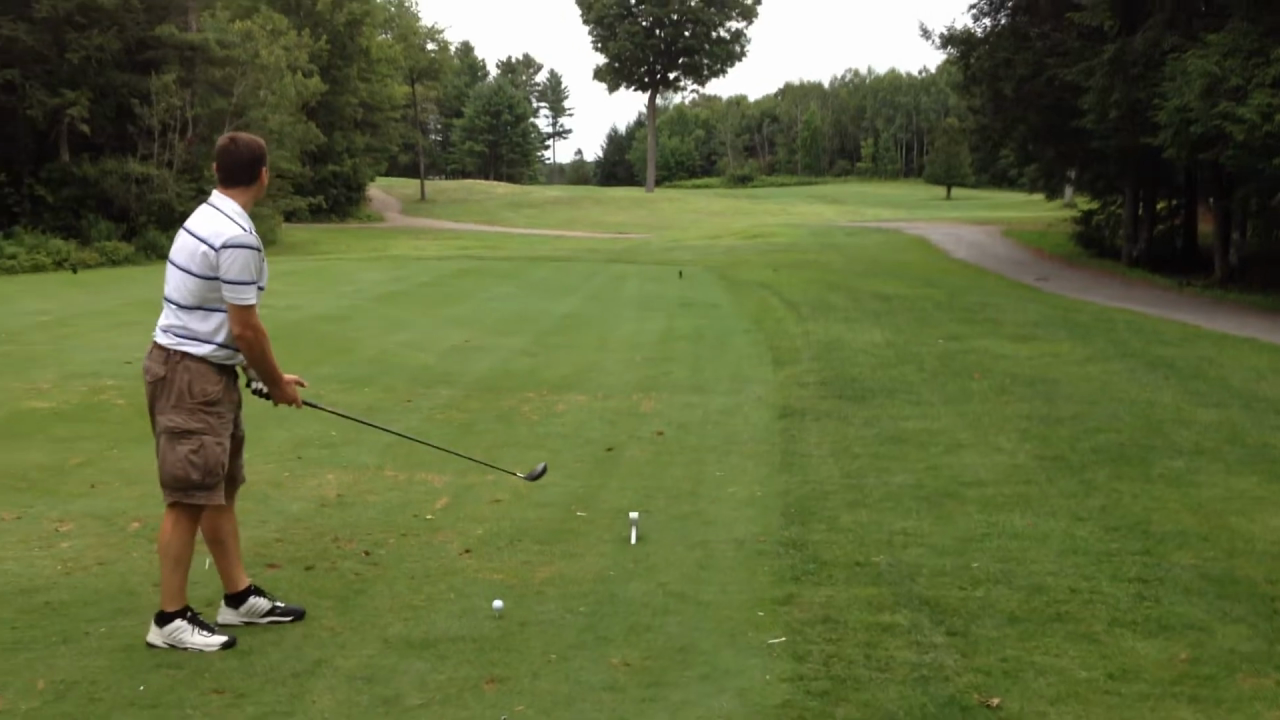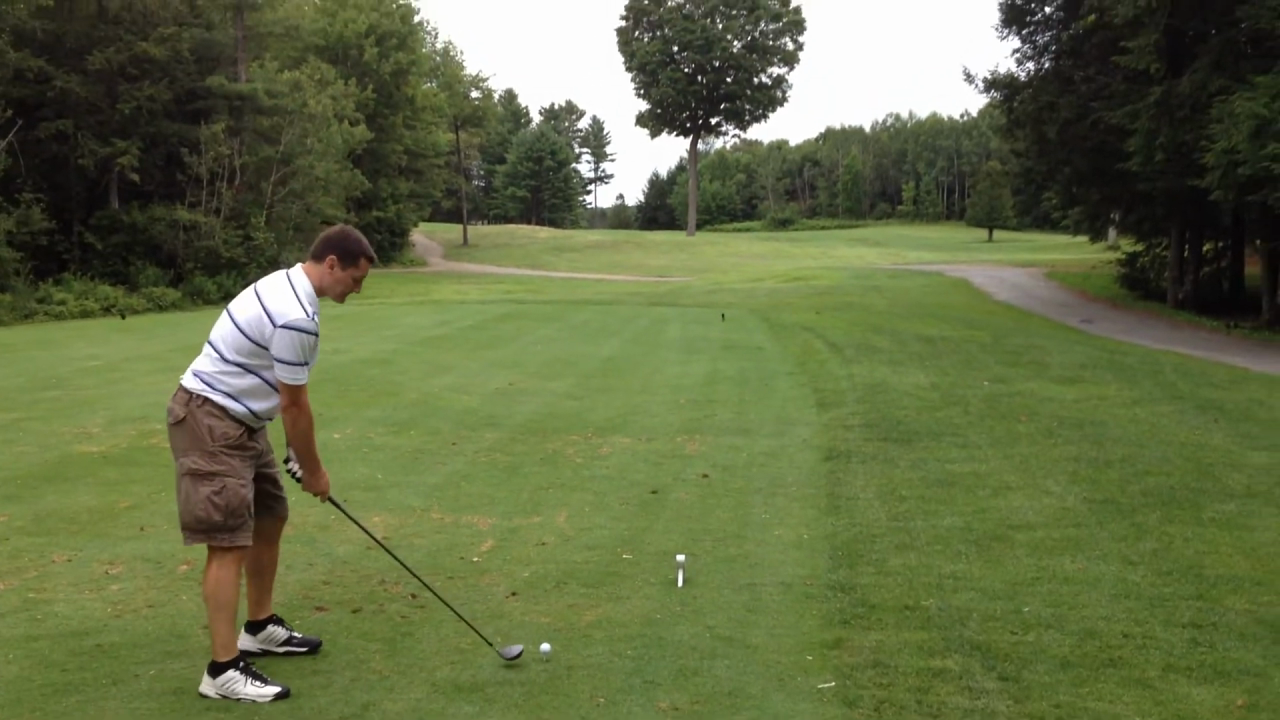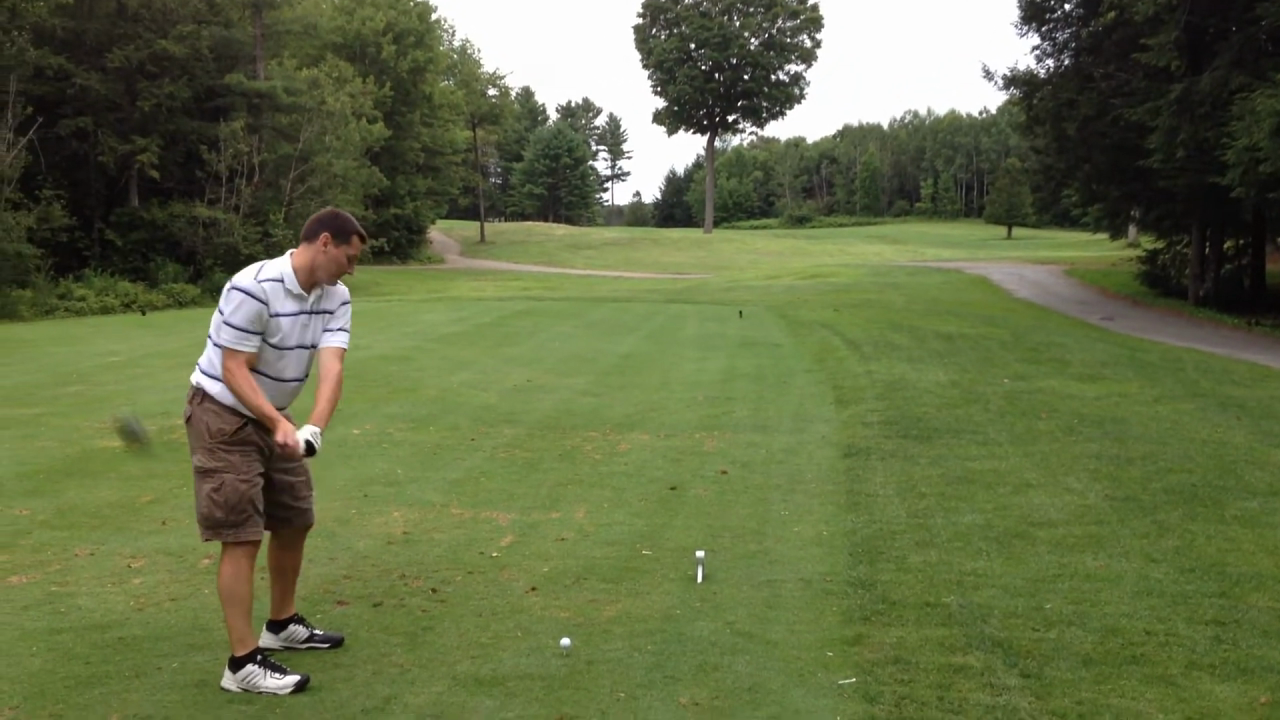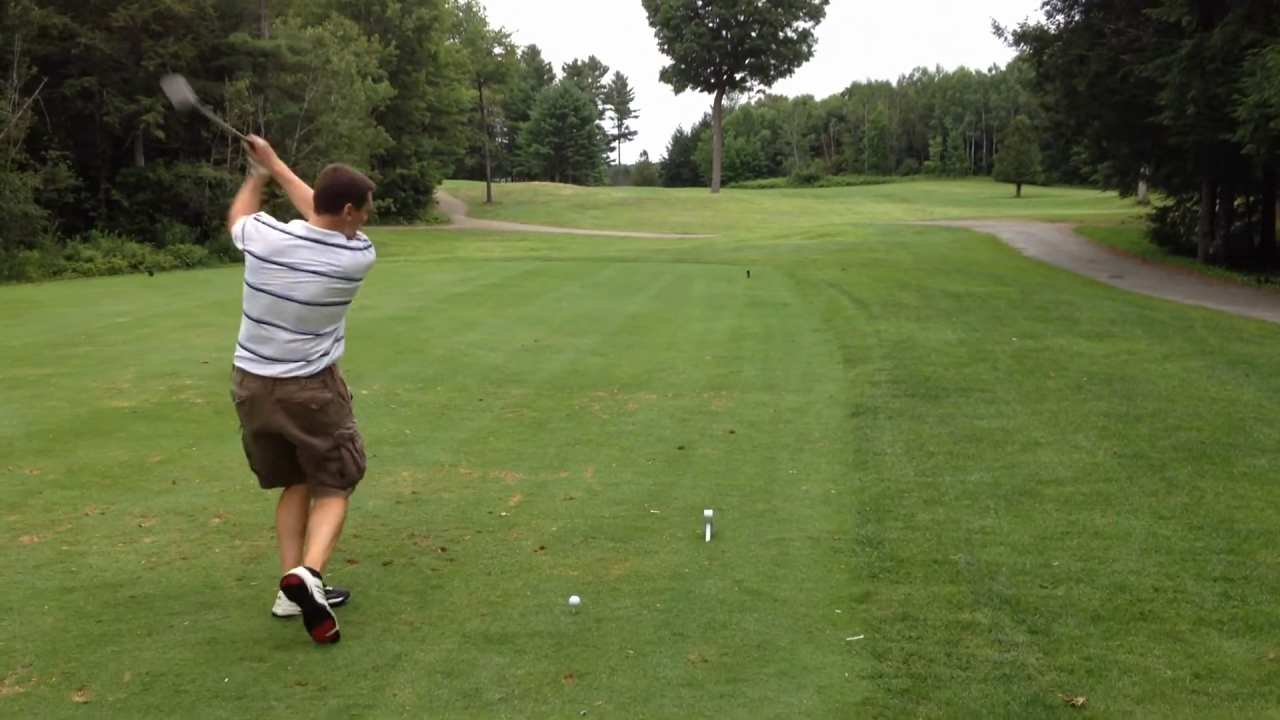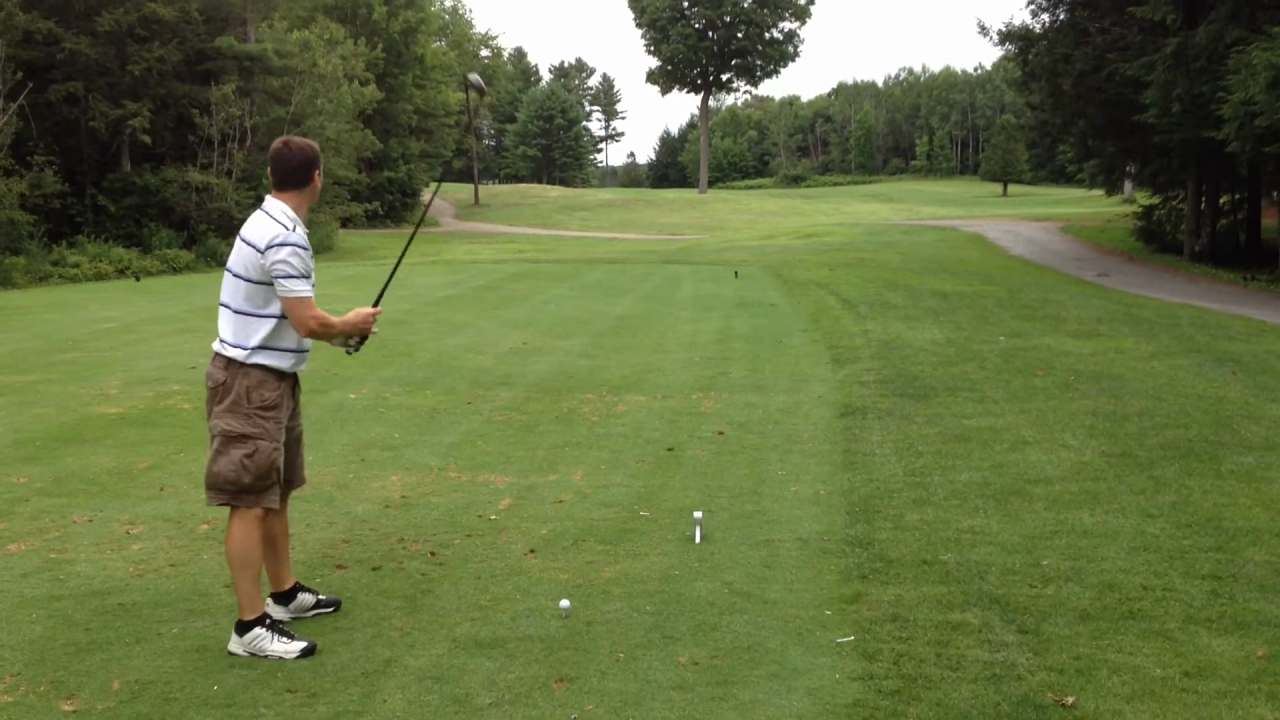
dt=1s
person 1, frame 1
left shoulder: (209, 217)
right shoulder: (237, 238)
right elbow: (245, 328)
left wrist: (268, 376)
right wrist: (277, 383)
left hip: (205, 370)
right hip: (190, 373)
left knee: (220, 491)
right knee: (190, 497)
left ankle: (240, 597)
right ankle: (171, 619)
person 1, frame 2
left shoulder: (292, 284)
right shoulder: (295, 318)
left elbow: (291, 395)
right elbow: (294, 405)
left wrist: (303, 456)
right wrist: (313, 469)
left hip: (236, 419)
right hip: (210, 419)
left knee: (268, 518)
right knee: (230, 542)
left ankle: (260, 626)
right ankle: (223, 669)
person 1, frame 3
left shoulder: (336, 298)
right shoulder: (254, 287)
left elbow: (331, 364)
right elbow: (233, 371)
left wrist: (314, 427)
right wrist: (279, 423)
left hip: (272, 422)
right hip: (222, 417)
left knee: (294, 523)
right knee: (242, 538)
left ankle: (283, 625)
right ankle: (243, 663)
person 1, frame 4
left shoulder: (264, 238)
right shoulder: (359, 255)
left elbow: (239, 214)
right elbow: (316, 213)
left wrist: (260, 170)
right wrist: (275, 164)
left hip: (252, 385)
right hip: (312, 390)
left knee: (294, 483)
right knee: (335, 488)
left ankle: (293, 586)
right ankle: (308, 574)
person 1, frame 5
left shoulder: (268, 221)
right shoulder: (285, 238)
right elbow: (306, 323)
left wrist: (340, 329)
right wrist: (354, 323)
left hip: (268, 375)
right hip: (251, 379)
left knee: (276, 492)
right knee: (250, 500)
left ankle: (284, 594)
right ankle: (250, 626)
